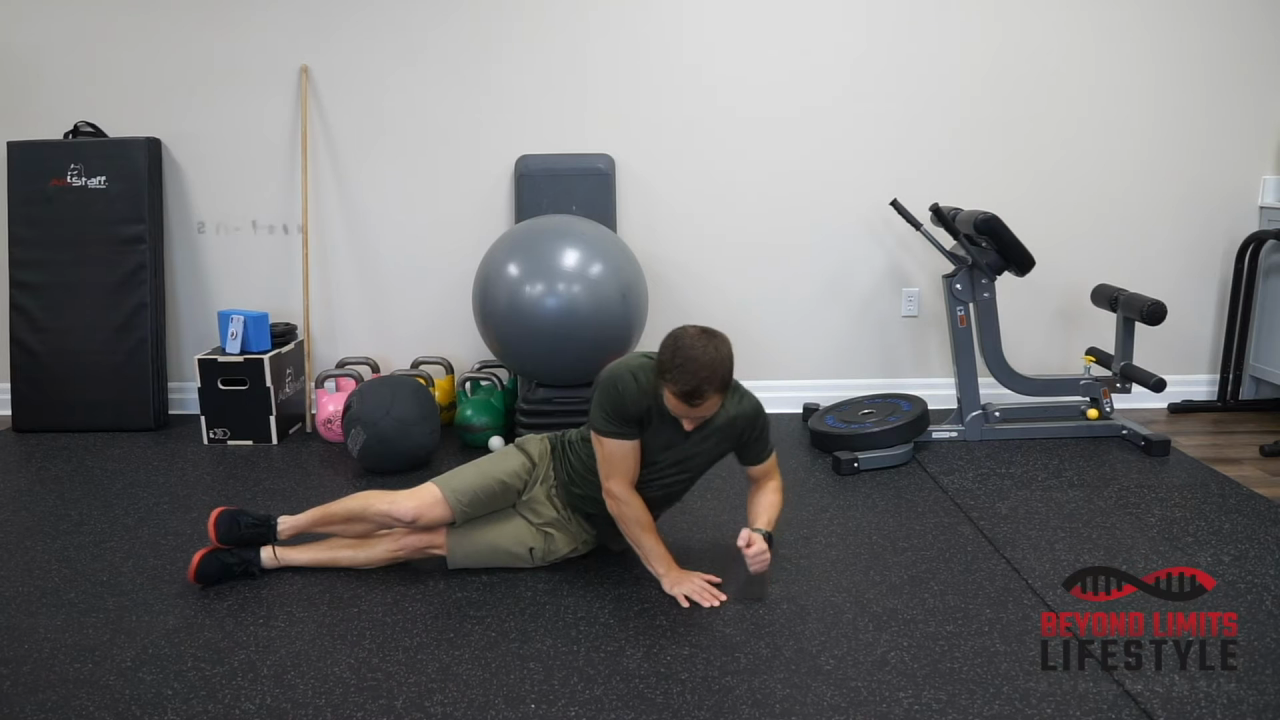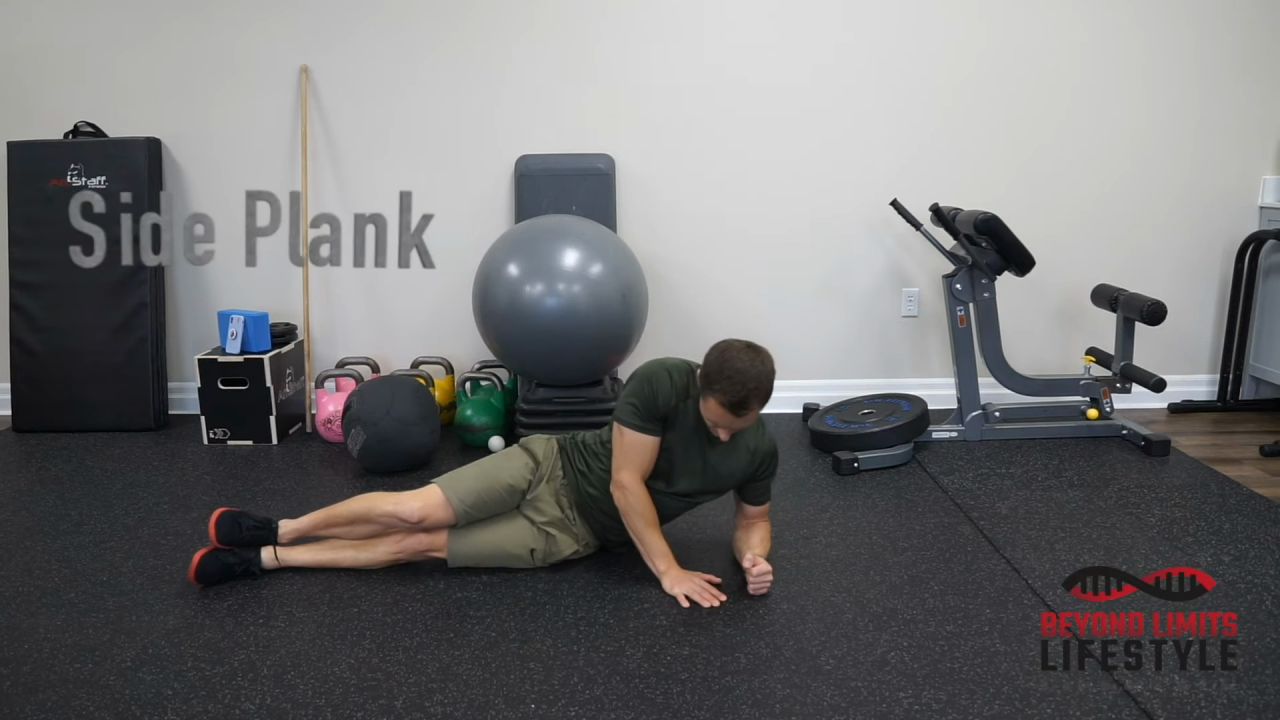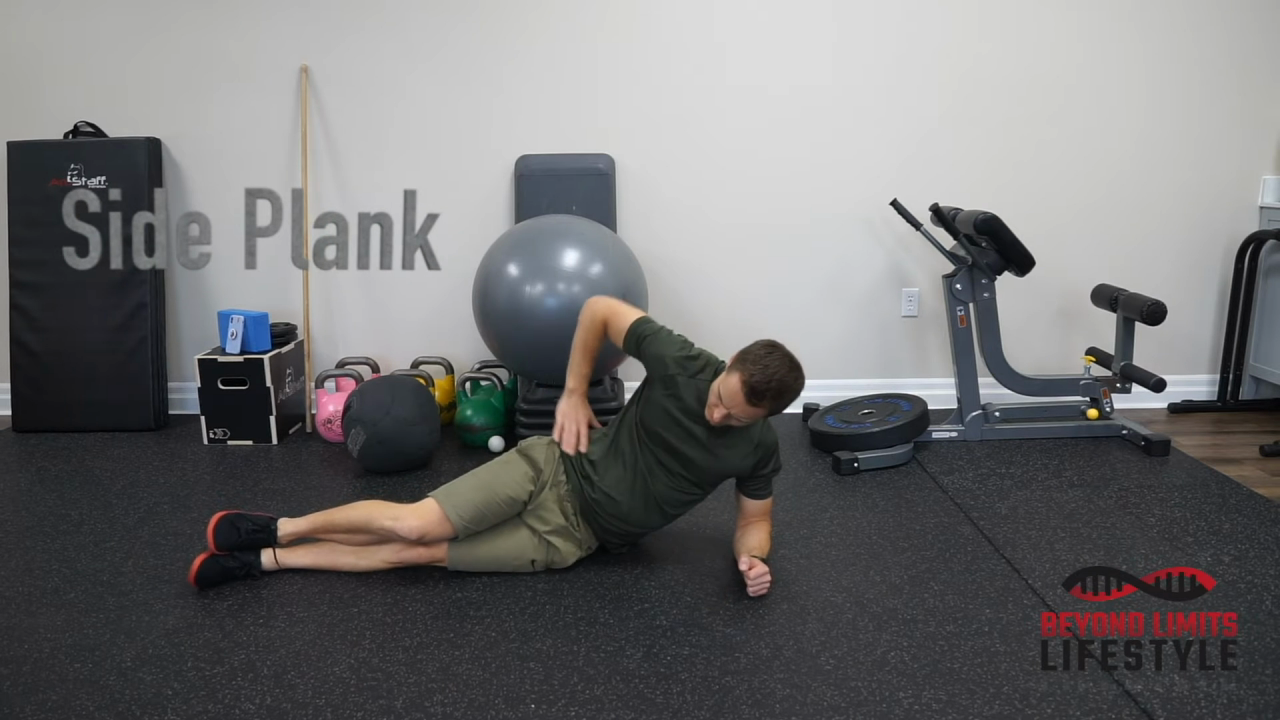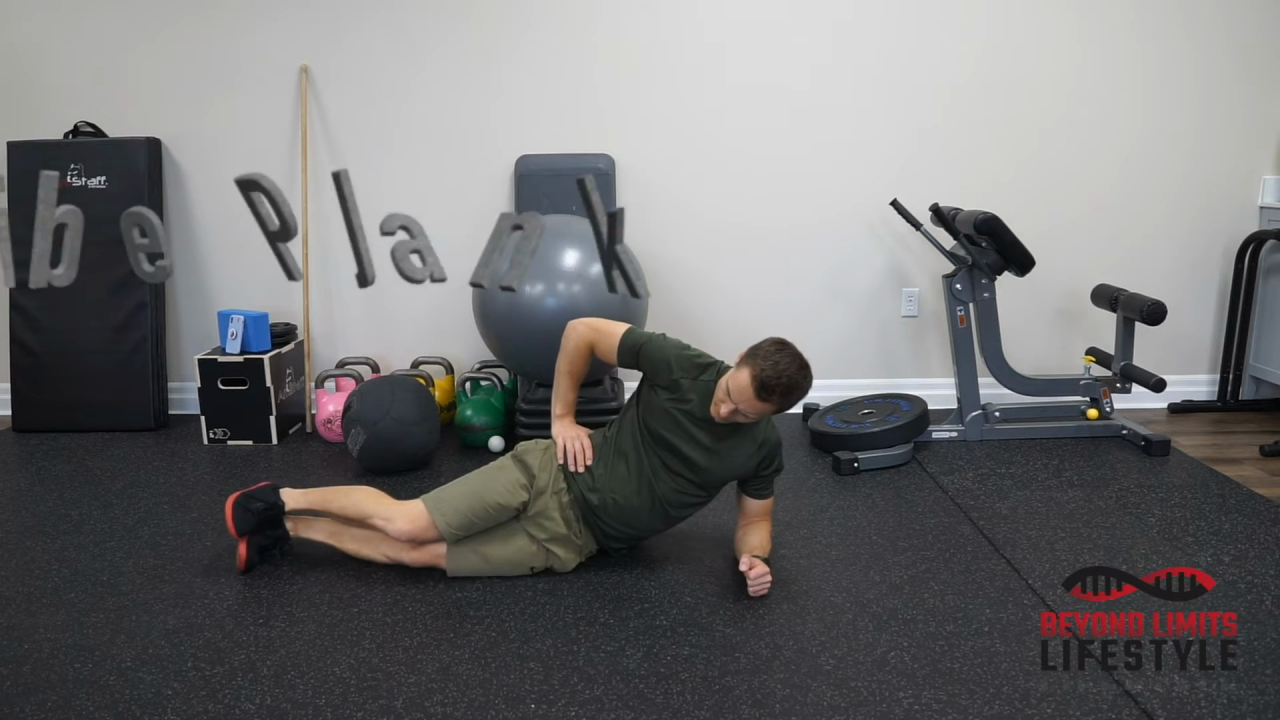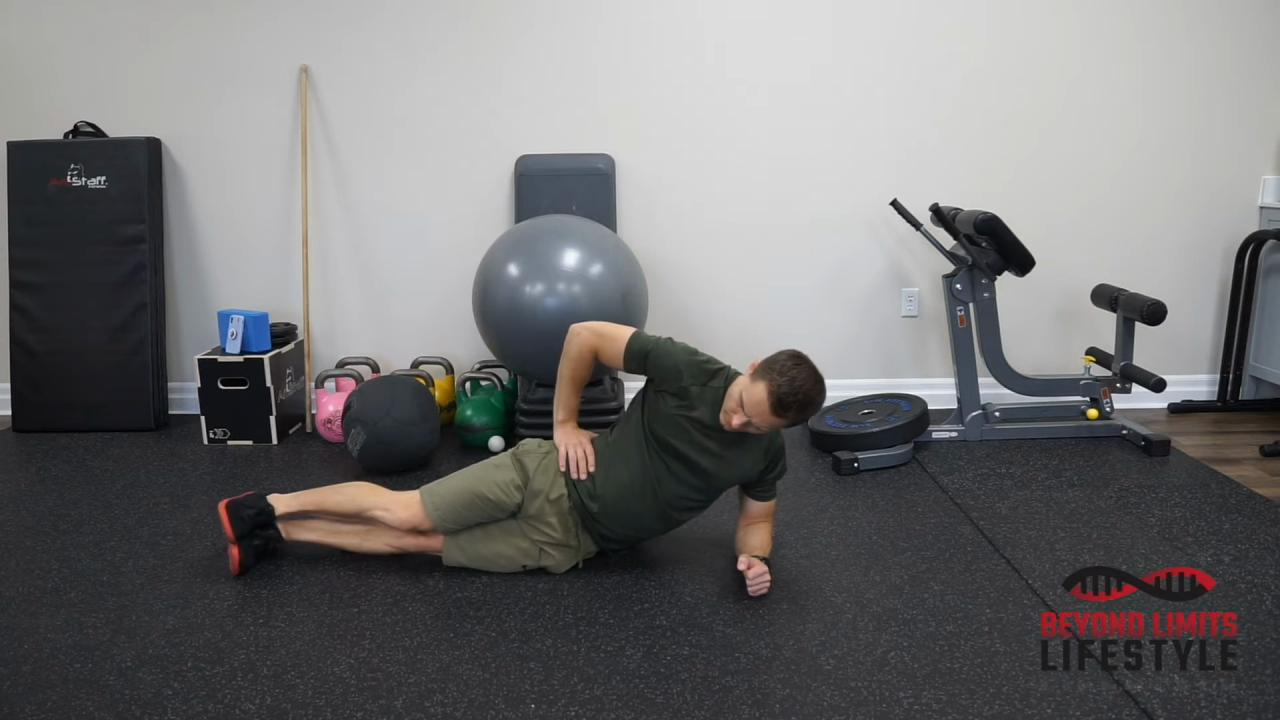
dt=1s
person 1, frame 1
left shoulder: (744, 416)
right shoulder: (625, 380)
left elbow: (765, 478)
right elbow: (619, 490)
left wrist: (758, 532)
right wrist: (668, 572)
left hip: (574, 528)
right hip: (544, 463)
left knee: (418, 544)
right knee: (411, 511)
left ankle: (264, 559)
right ankle: (278, 527)
person 1, frame 2
left shoulder: (759, 451)
right shoulder: (662, 381)
left elbow: (753, 519)
right elbow: (626, 483)
left wrist: (754, 558)
right wrist: (668, 570)
left hip: (574, 531)
right hip: (552, 466)
left knee: (420, 546)
right knee: (415, 510)
left ankle: (264, 560)
right ankle: (279, 529)
person 1, frame 3
left shoulder: (758, 447)
right shoulder: (681, 362)
left elbow: (754, 519)
right elbow: (598, 309)
left wrist: (753, 559)
right wrist: (572, 395)
left hip: (571, 536)
right hip: (552, 471)
left knee: (418, 552)
right knee: (414, 524)
left ankle: (266, 562)
right ankle: (278, 528)
person 1, frame 4
left shoulder: (761, 449)
right shoulder: (680, 364)
left elbow: (755, 519)
right elbow: (582, 330)
left wrist: (756, 559)
right wrist: (563, 417)
left hip: (573, 541)
right hip: (553, 477)
left knee: (419, 554)
right knee: (405, 523)
left ankle: (291, 530)
right ankle: (286, 501)
person 1, frame 5
left shoulder: (765, 454)
right shoulder: (688, 370)
left elbow: (756, 519)
right elbow: (585, 335)
left wrist: (755, 559)
right wrist: (565, 422)
left hip: (568, 540)
right hip: (551, 478)
left knee: (419, 540)
right knee: (404, 512)
left ankle: (282, 535)
right ankle: (272, 508)
